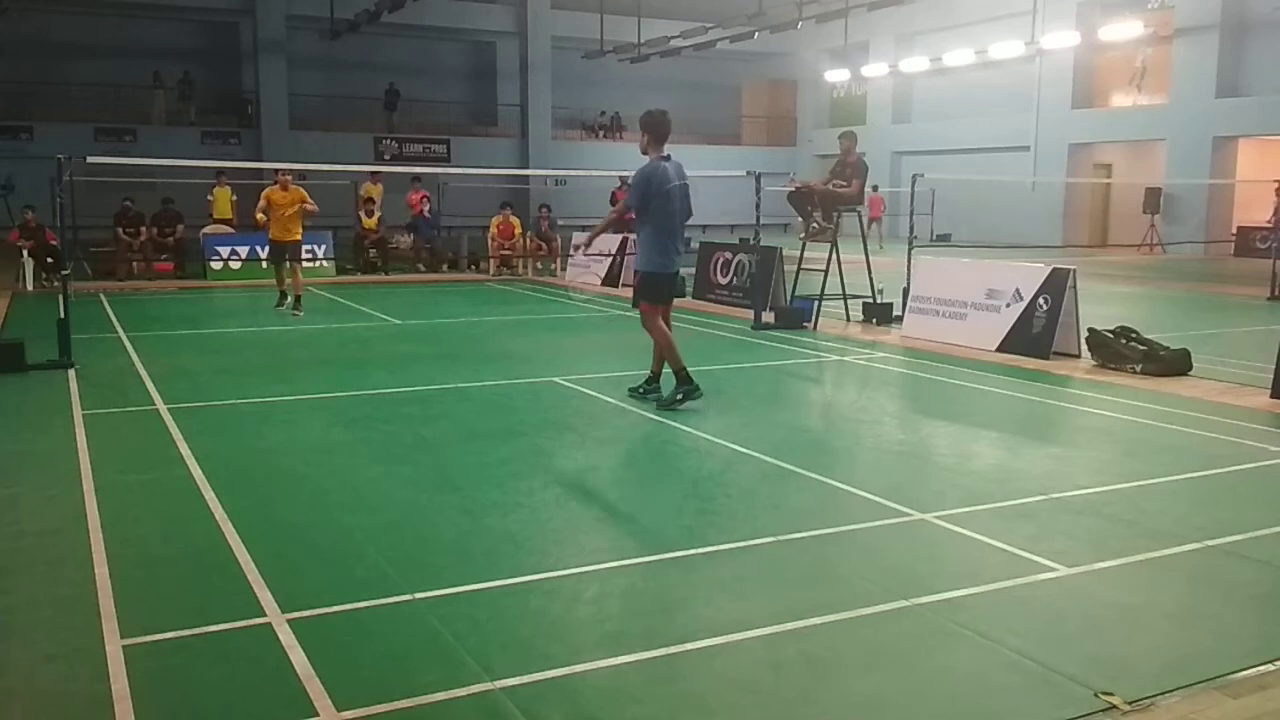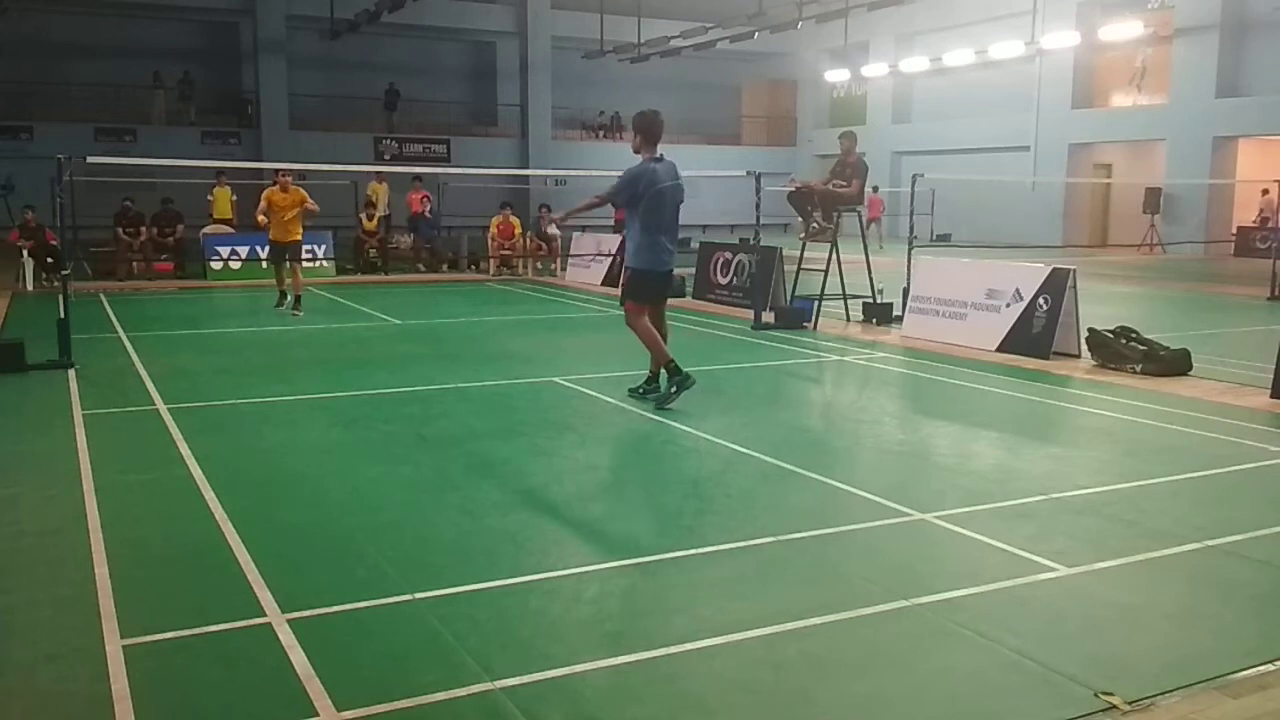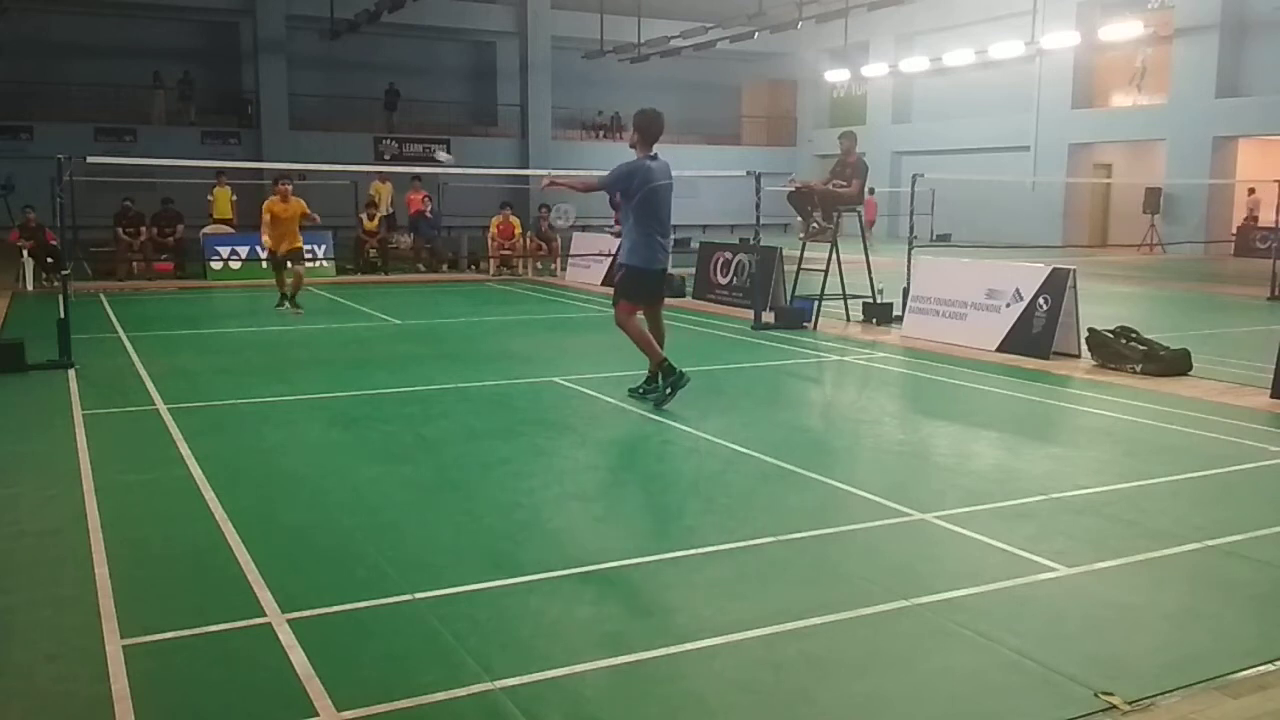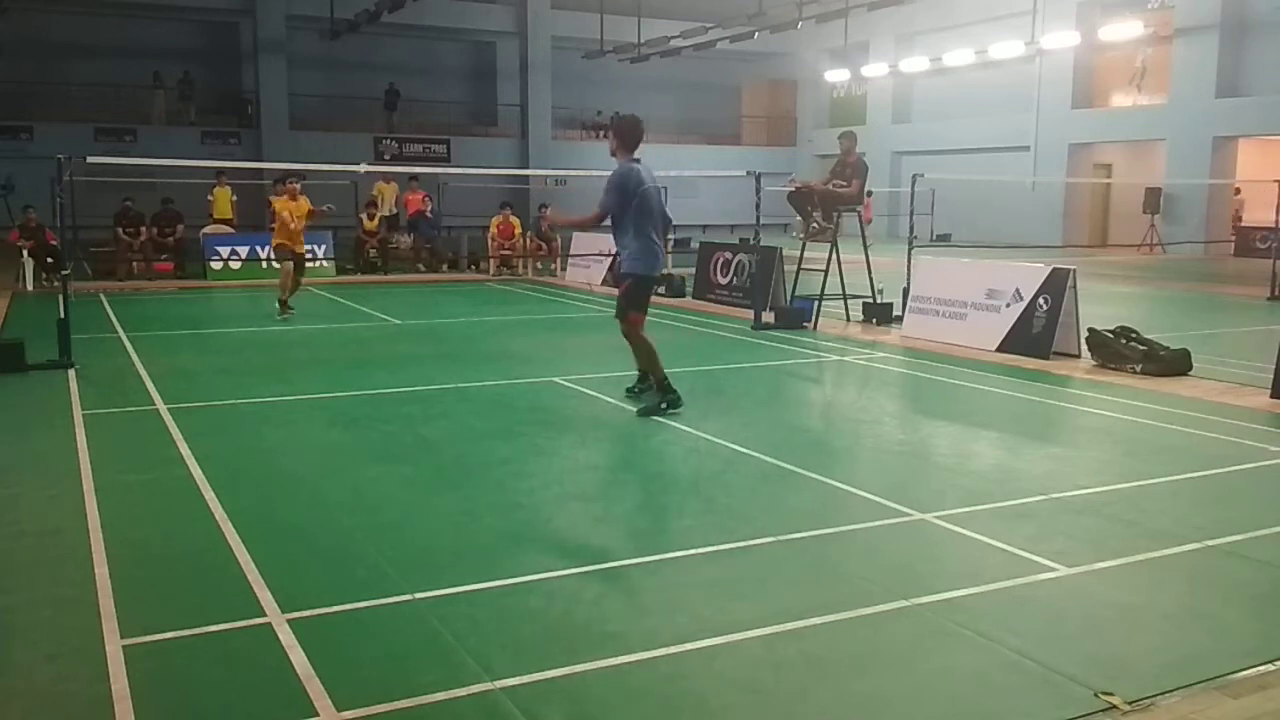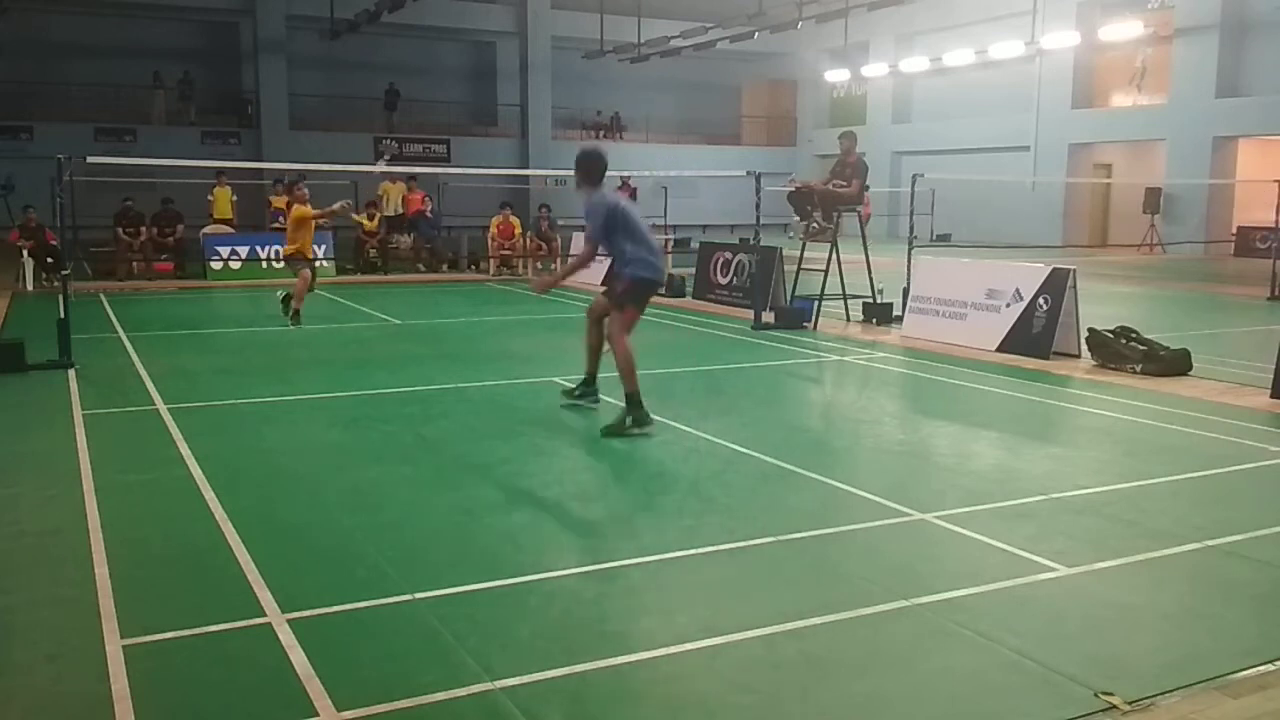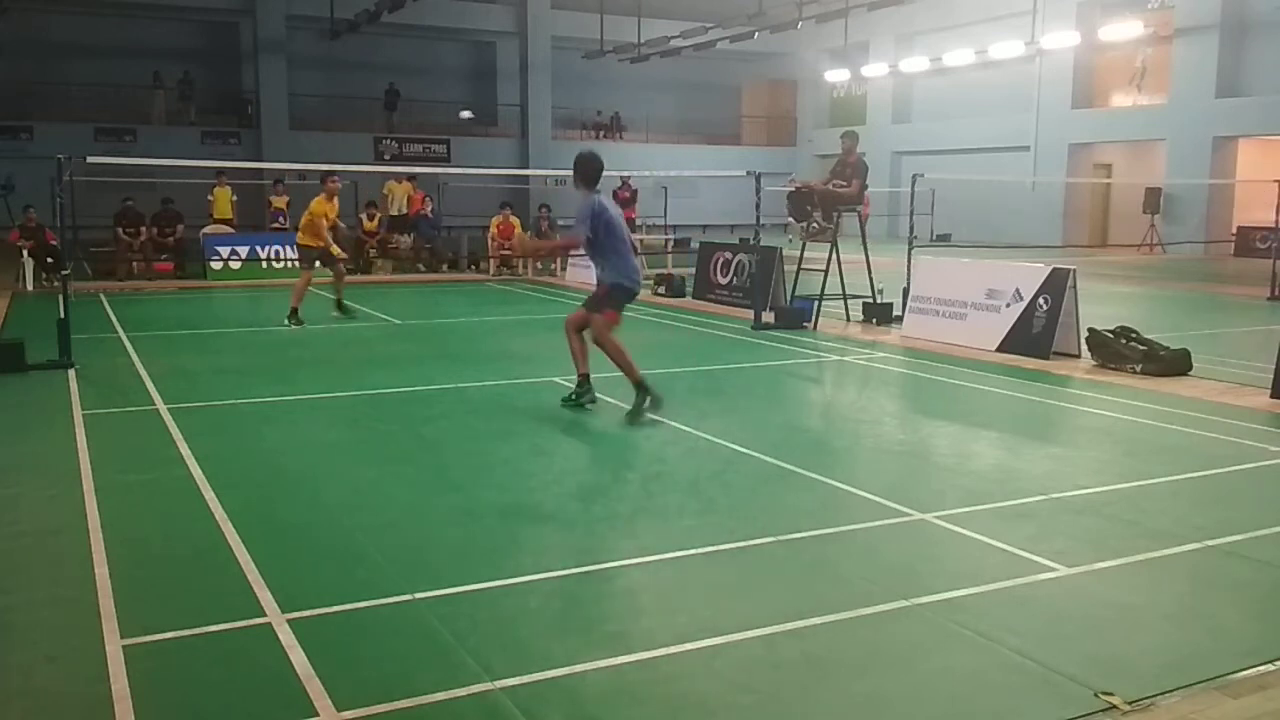
dt=0.3s
person 1, frame 1
left shoulder: (647, 173)
right shoulder: (678, 169)
left elbow: (619, 213)
right elbow: (687, 213)
left wrist: (590, 238)
left hip: (652, 260)
right hip: (671, 258)
left knee: (652, 320)
right knee: (660, 319)
left ankle: (685, 382)
right ankle: (653, 381)
person 1, frame 2
left shoulder: (638, 174)
right shoulder: (672, 169)
left elbow: (602, 200)
left wrist: (566, 214)
left hip: (642, 259)
right hip: (665, 257)
left knee: (635, 317)
right knee: (656, 316)
left ankle: (676, 373)
right ankle: (653, 380)
person 1, frame 3
left shoulder: (632, 169)
right shoulder: (664, 168)
left elbow: (591, 186)
left wrist: (555, 181)
left hip: (637, 257)
right hip: (659, 256)
left knee: (625, 317)
right knee: (653, 316)
left ankle: (670, 371)
right ankle: (654, 379)
person 1, frame 4
left shoulder: (620, 176)
right shoulder: (645, 173)
left elbow: (596, 218)
right elbow: (665, 220)
left wrist: (560, 221)
left hip: (637, 263)
right hip: (646, 259)
left knee: (630, 327)
right knee: (632, 323)
left ankle: (665, 391)
right ankle: (646, 381)
person 1, frame 5
left shoulder: (596, 203)
right shoulder: (609, 199)
left elbow: (588, 254)
left wrist: (554, 280)
left hip: (641, 271)
right hip: (638, 269)
left knee: (615, 333)
right knee: (595, 311)
left ankle: (635, 409)
right ankle: (589, 384)
person 1, frame 6
left shoulder: (589, 204)
right shoulder: (604, 203)
left elbow: (577, 241)
left wrist: (536, 248)
left hip: (619, 280)
right hip: (616, 279)
left knee: (600, 334)
right knee: (572, 324)
left ankle: (643, 392)
right ankle: (584, 387)
